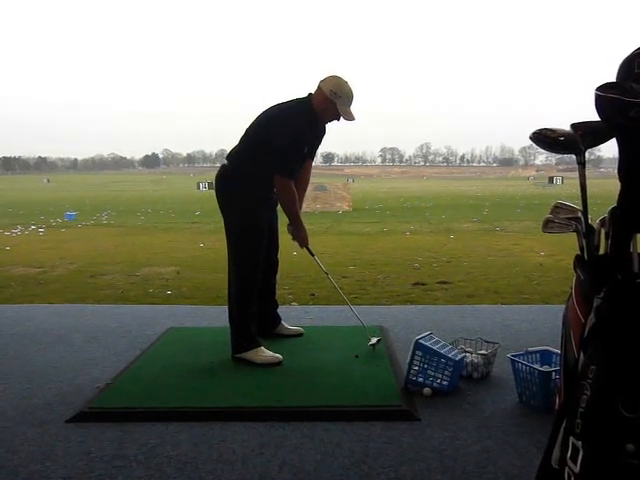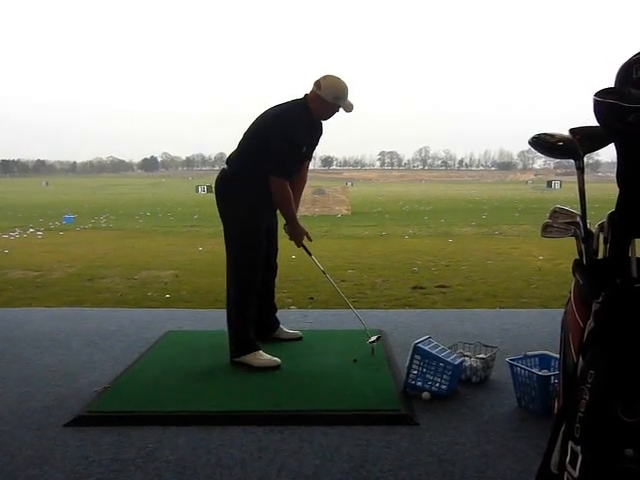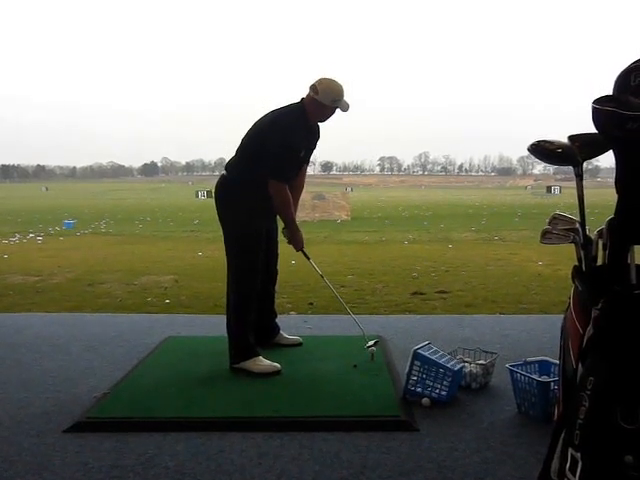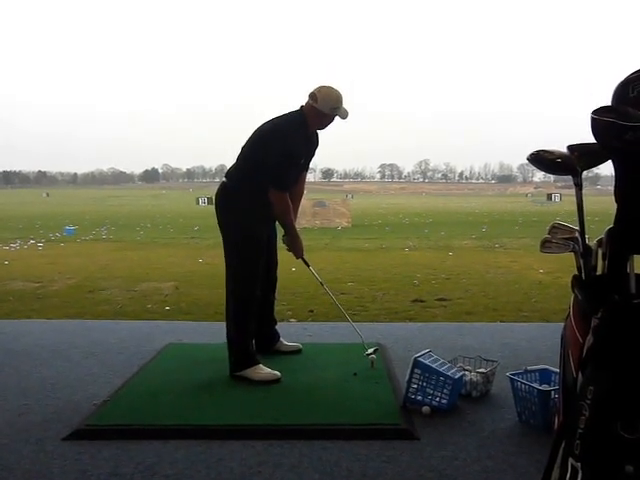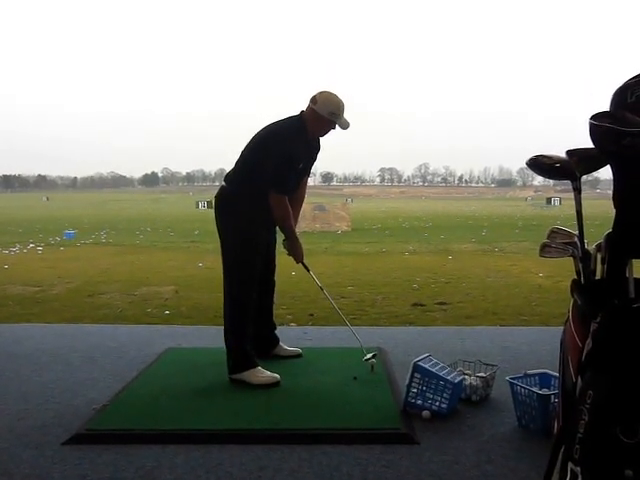
dt=0.7s
person 1, frame 1
left shoulder: (315, 124)
right shoulder: (288, 123)
left elbow: (304, 168)
right elbow: (284, 183)
left wrist: (297, 216)
right wrist: (297, 224)
left hip: (262, 189)
right hip: (237, 189)
left knee: (268, 259)
right knee: (247, 263)
left ankle: (267, 321)
right ankle: (244, 343)
person 1, frame 2
left shoulder: (312, 125)
right shoulder: (284, 124)
left elbow: (301, 168)
right elbow: (279, 181)
left wrist: (293, 214)
right wrist: (293, 223)
left hip: (262, 193)
right hip: (238, 193)
left knee: (266, 263)
right knee: (245, 267)
left ankle: (266, 325)
right ankle: (242, 347)
person 1, frame 3
left shoulder: (310, 128)
right shoulder: (281, 128)
left elbow: (299, 173)
right elbow: (278, 185)
left wrist: (292, 217)
right wrist: (292, 227)
left hip: (261, 198)
right hip: (237, 198)
left knee: (267, 268)
right knee: (246, 272)
left ankle: (266, 331)
right ankle: (242, 353)
person 1, frame 4
left shoulder: (308, 136)
right shoulder: (282, 136)
left elbow: (298, 180)
right elbow: (278, 193)
left wrist: (292, 223)
right wrist: (292, 234)
left hip: (261, 206)
right hip: (237, 206)
left knee: (266, 275)
right knee: (245, 280)
left ankle: (266, 338)
right ankle: (242, 361)
person 1, frame 5
left shoulder: (310, 142)
right shoulder: (280, 140)
left elbow: (299, 185)
right elbow: (277, 197)
left wrist: (292, 229)
right wrist: (292, 239)
left hip: (261, 210)
right hip: (237, 210)
left knee: (264, 279)
right knee: (242, 283)
left ankle: (265, 342)
right ankle: (240, 364)
